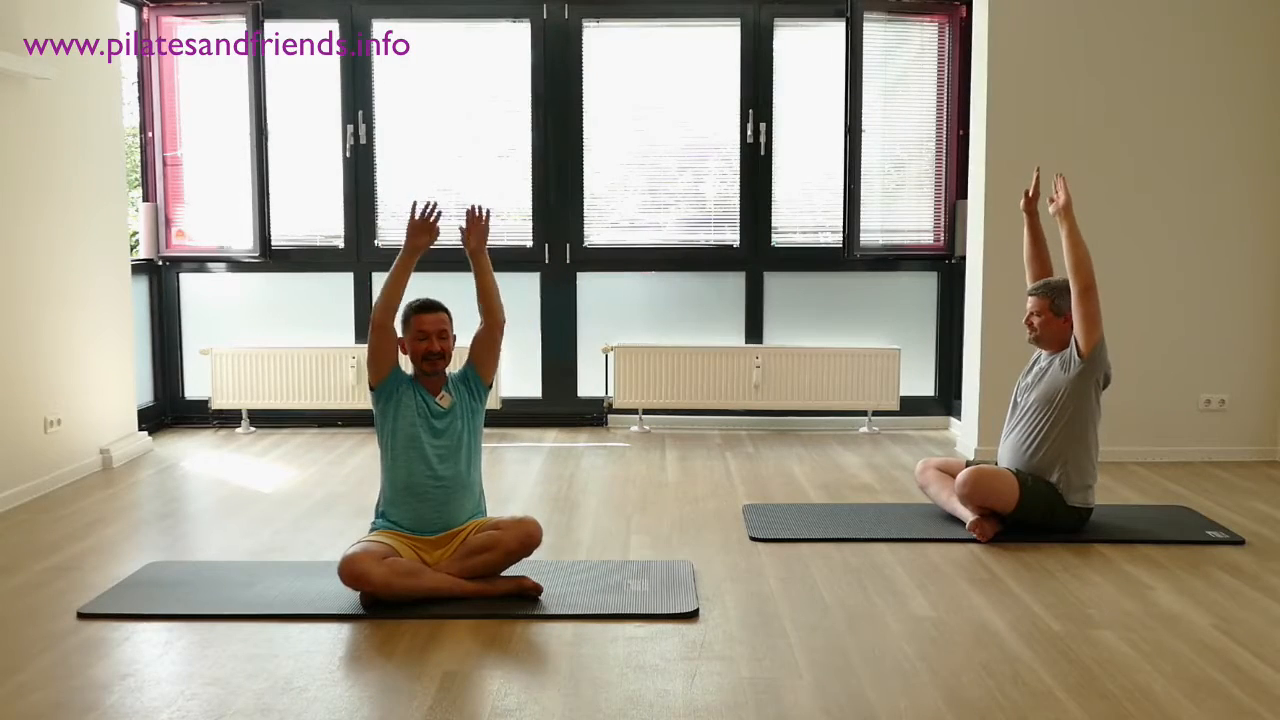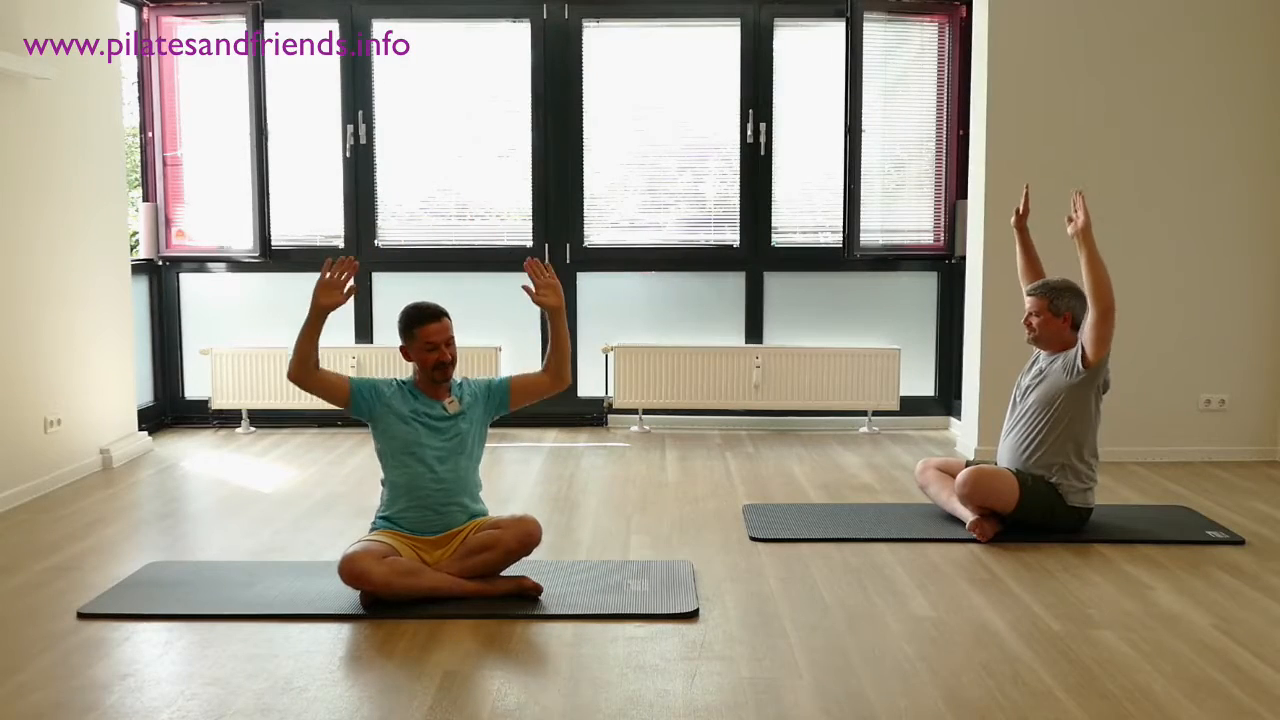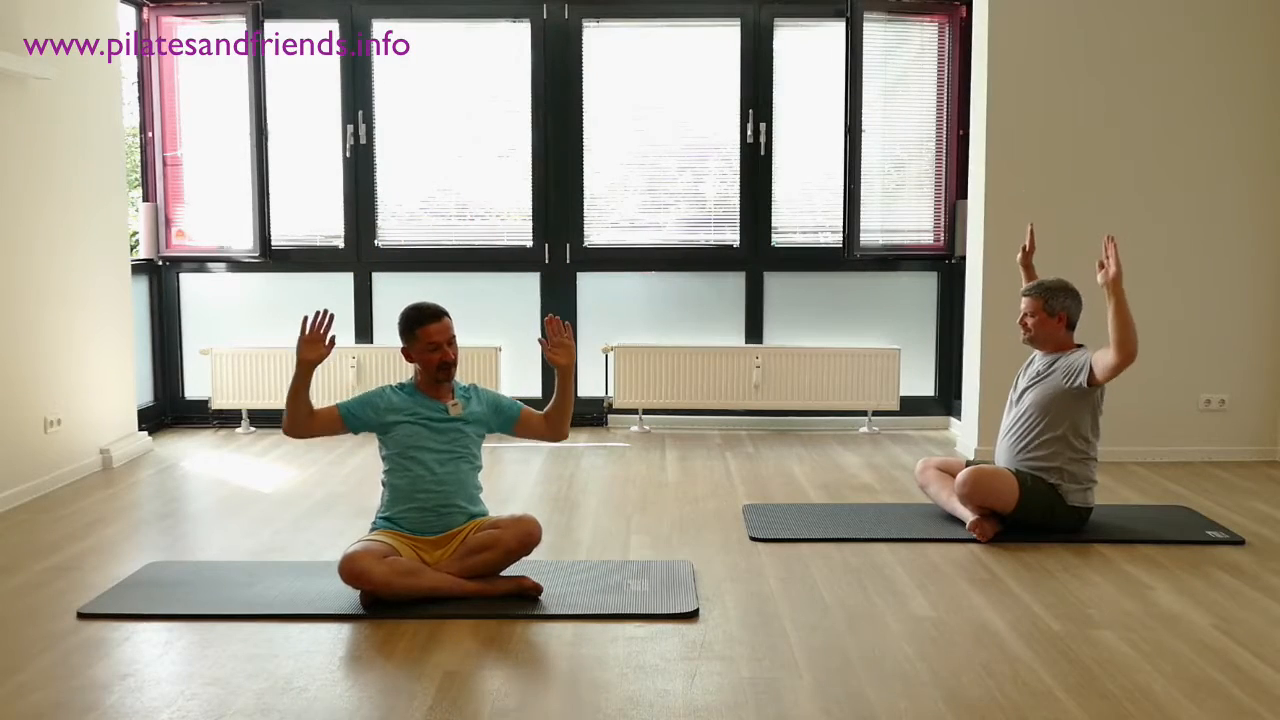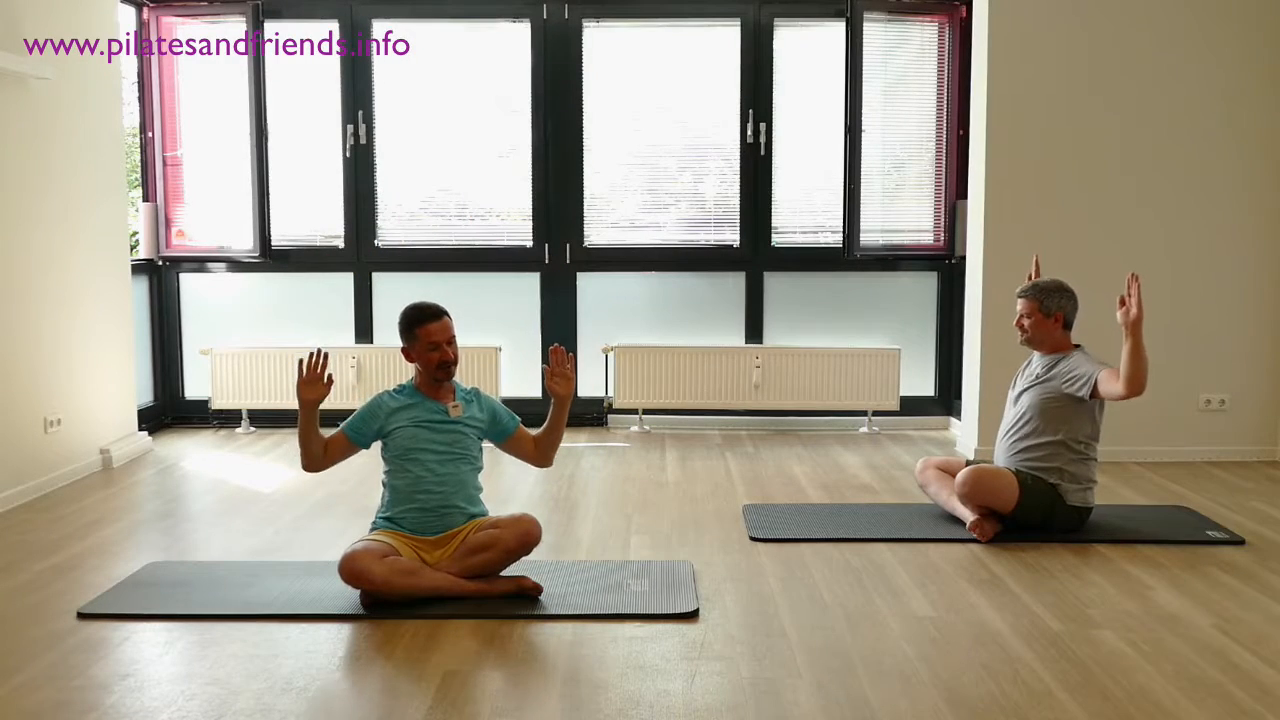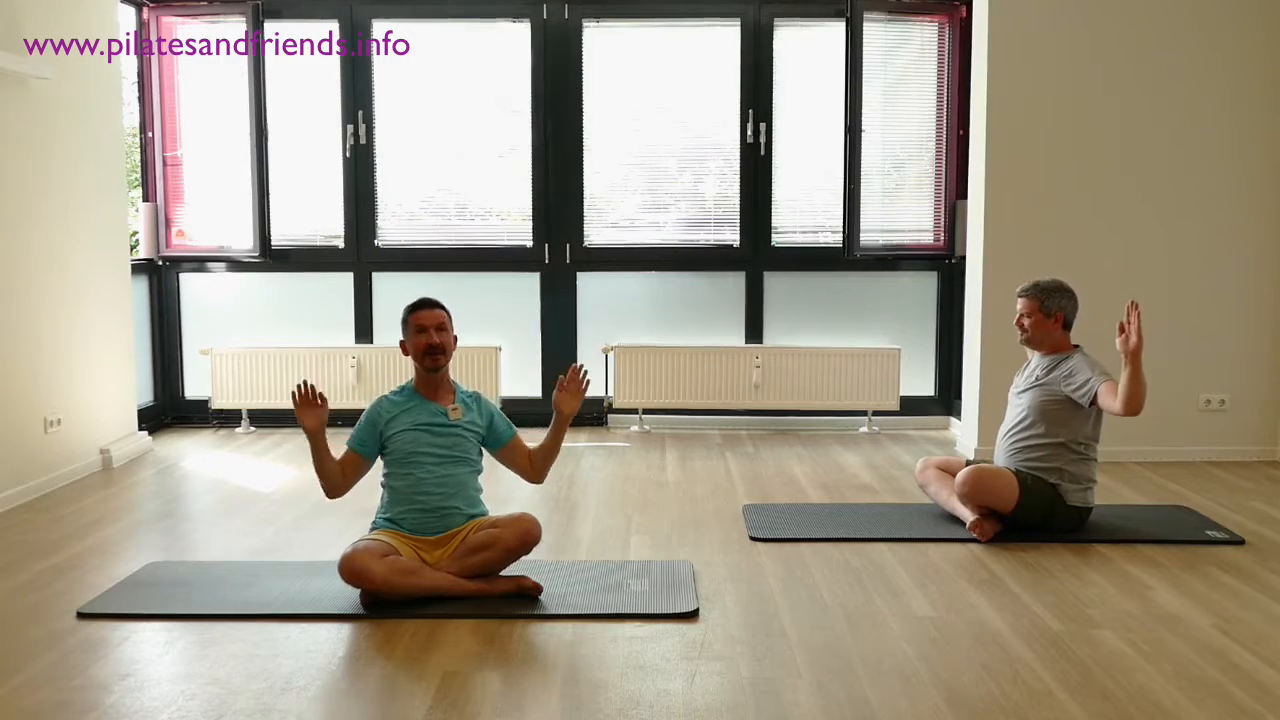
dt=0.4s
person 1, frame 1
left shoulder: (470, 389)
right shoulder: (392, 391)
left elbow: (494, 324)
right elbow: (379, 324)
left wrist: (478, 253)
right wrist: (410, 252)
left hip: (467, 533)
right hip: (398, 537)
left knee: (527, 531)
right knee: (354, 568)
left ankle: (403, 583)
right ankle: (493, 586)
person 1, frame 2
left shoulder: (481, 396)
right shoulder: (383, 399)
left elbow: (556, 378)
right elbow: (303, 375)
left wrist: (555, 313)
right wrist: (320, 311)
left hip: (466, 533)
right hip: (398, 538)
left knee: (527, 531)
right knee: (354, 567)
left ankle: (402, 584)
right ankle: (491, 586)
person 1, frame 3
left shoulder: (482, 402)
right shoulder: (383, 403)
left elbow: (555, 429)
right elbow: (297, 427)
left wrist: (564, 371)
right wrist: (305, 367)
left hip: (467, 533)
right hip: (399, 537)
left knee: (526, 529)
right knee: (354, 566)
left ankle: (401, 583)
right ankle: (490, 587)
person 1, frame 4
left shoulder: (480, 405)
right shoulder: (385, 408)
left elbow: (541, 455)
right elbow: (315, 461)
left wrist: (561, 401)
right wrist: (309, 408)
left hip: (467, 534)
right hip: (399, 537)
left knee: (526, 529)
right knee: (355, 566)
left ankle: (403, 583)
right ankle: (489, 586)
person 1, frame 5
left shoulder: (479, 408)
right shoulder: (385, 411)
left elbow: (534, 471)
right elbow: (335, 486)
left wrist: (561, 419)
right wrist: (315, 435)
left hip: (467, 534)
right hip: (399, 538)
left knee: (526, 528)
right knee: (354, 565)
left ankle: (405, 582)
right ankle: (489, 586)
person 2, frame 1
left shoulder: (1082, 361)
right shoulder: (1045, 351)
left elbow: (1083, 288)
right elbow: (1040, 280)
left wrist: (1065, 218)
right wrist: (1030, 216)
left hip: (1060, 502)
right hip: (1017, 479)
left knee: (970, 482)
right knee: (927, 469)
left ankle: (989, 514)
right ankle: (980, 516)
person 2, frame 2
left shoulder: (1082, 365)
right shoulder: (1044, 352)
left elbow: (1103, 310)
right elbow: (1036, 287)
left wrist: (1083, 239)
right wrist: (1021, 231)
left hip: (1059, 501)
right hip: (1016, 479)
left knee: (969, 481)
right knee: (927, 468)
left ankle: (988, 514)
right ankle: (977, 515)
person 2, frame 3
left shoulder: (1078, 367)
right shoulder: (1041, 354)
left elbow: (1123, 354)
right elbow: (1039, 303)
left wrist: (1113, 288)
right wrist: (1026, 266)
left hip: (1059, 500)
right hip: (1015, 479)
left knee: (969, 481)
right knee: (927, 468)
left ankle: (988, 516)
right ankle: (979, 516)
person 2, frame 4
left shoulder: (1078, 368)
right shoulder: (1039, 356)
left elbow: (1130, 386)
left wrist: (1132, 329)
right wrist: (1034, 290)
left hip: (1059, 499)
right hip: (1015, 478)
left knee: (970, 481)
right knee: (927, 468)
left ankle: (988, 516)
right ankle: (976, 515)
person 2, frame 5
left shoulder: (1079, 370)
right shoulder: (1039, 358)
left elbow: (1128, 405)
left wrist: (1131, 356)
left hip: (1059, 500)
right hip: (1015, 478)
left knee: (970, 481)
right knee: (927, 468)
left ankle: (987, 517)
right ankle: (976, 516)
